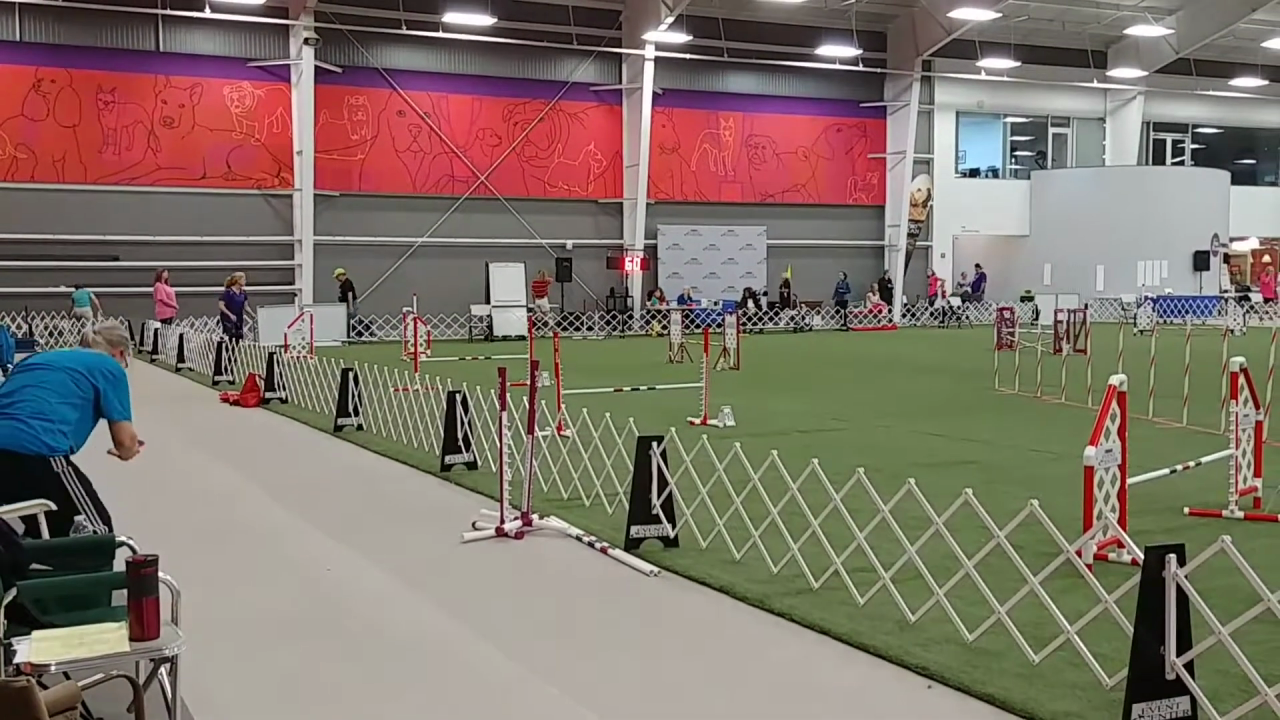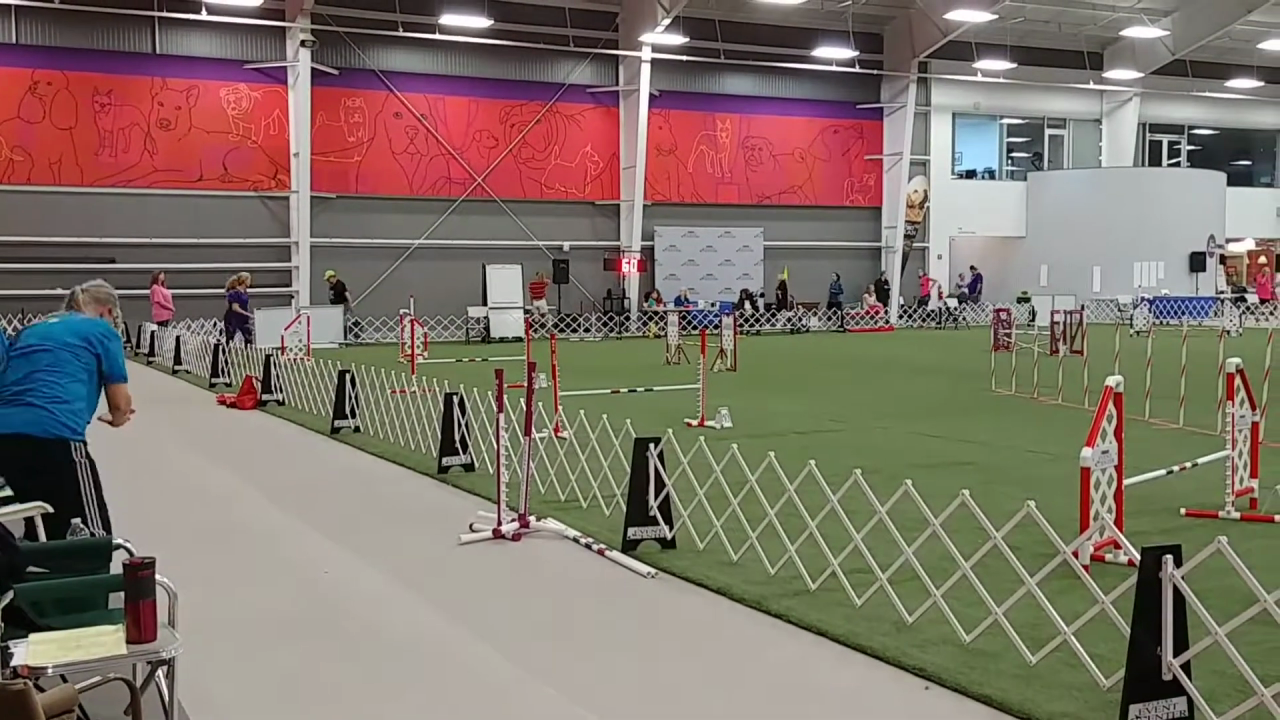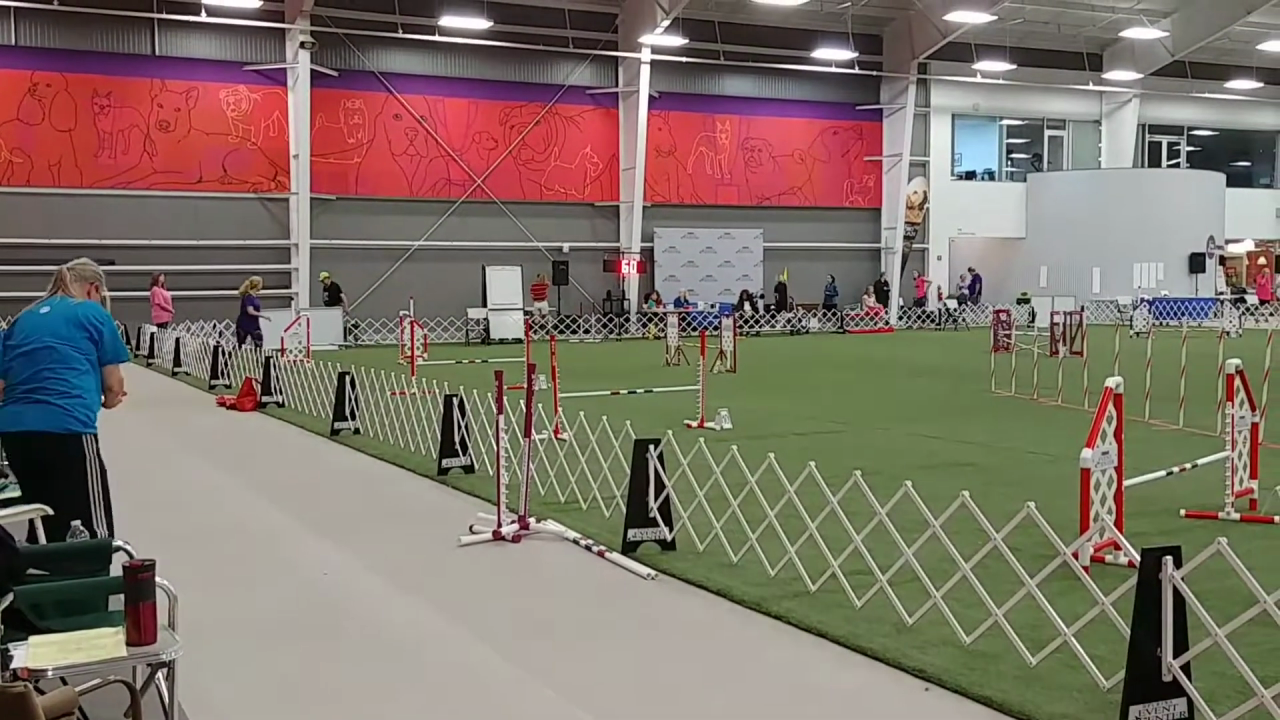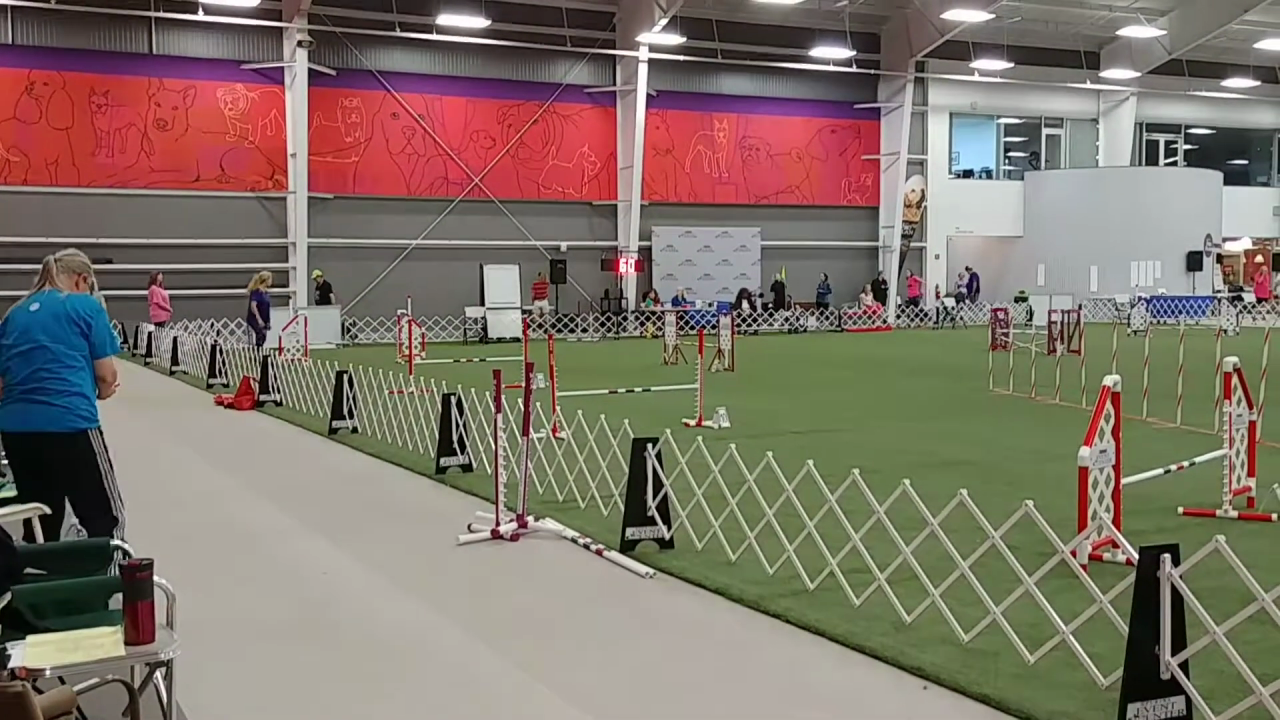
dt=0.2s
person 1, frame 1
left shoulder: (40, 357)
right shoulder: (109, 367)
right elbow: (125, 441)
right wrist: (132, 448)
right hip: (34, 450)
left knee: (47, 529)
right knee: (95, 531)
person 1, frame 2
left shoulder: (31, 330)
right shoulder: (102, 331)
right elbow: (120, 402)
right wrist: (116, 417)
right hip: (54, 434)
left knee: (43, 527)
right knee: (90, 532)
person 1, frame 3
right shoulder: (94, 314)
right elbow: (113, 383)
right wrist: (110, 399)
right hip: (67, 427)
left knee: (46, 527)
right knee: (90, 530)
person 1, frame 4
right shoulder: (85, 306)
right elbow: (106, 374)
right wrist: (104, 391)
right hip: (69, 423)
left knee: (40, 524)
right knee: (105, 518)
